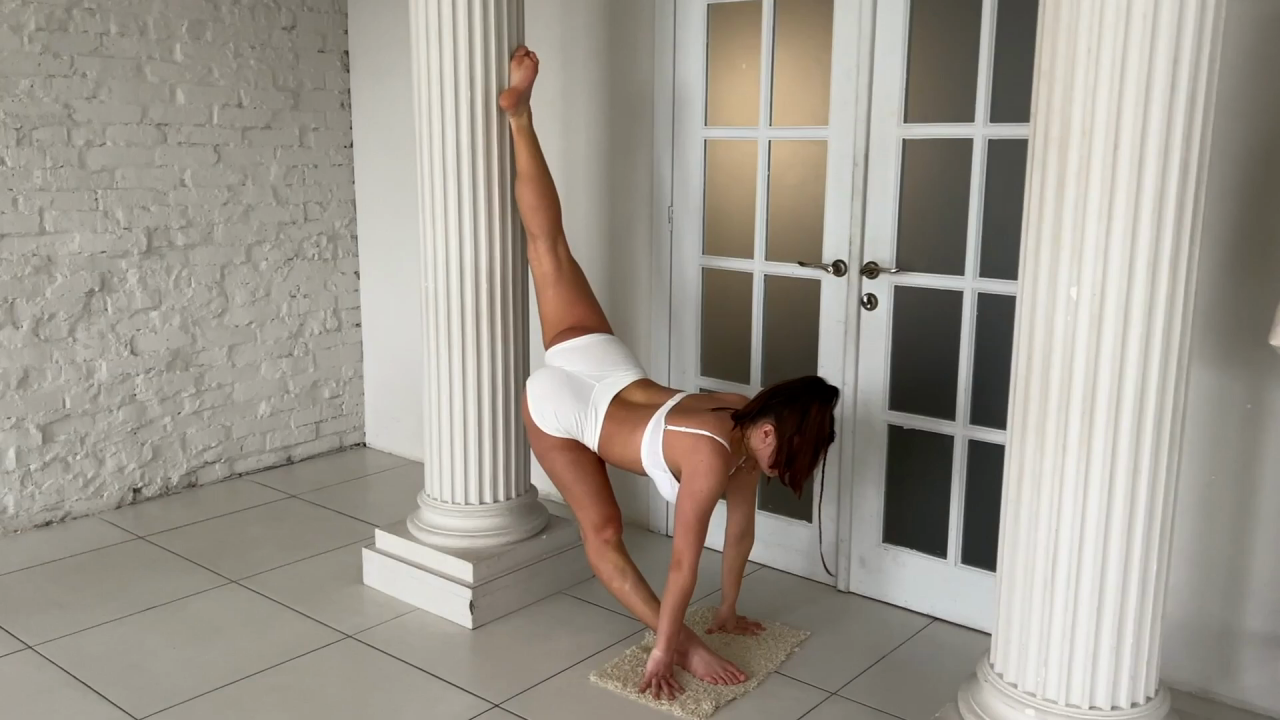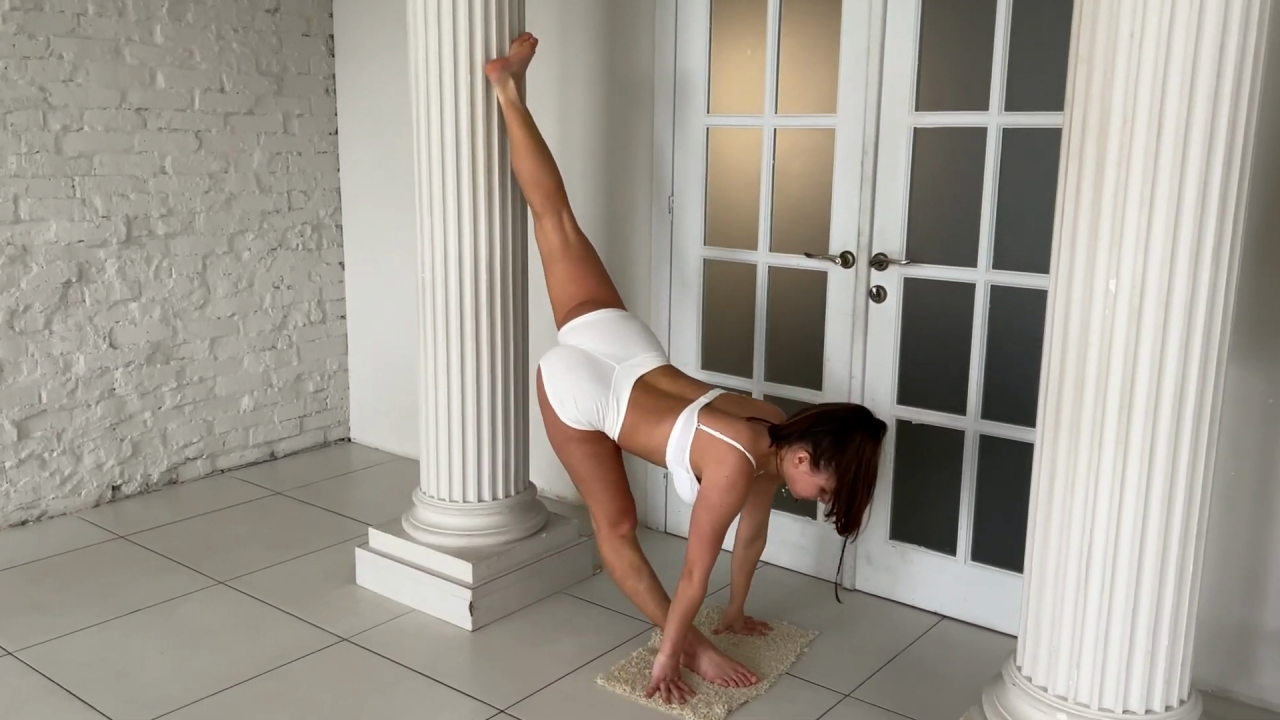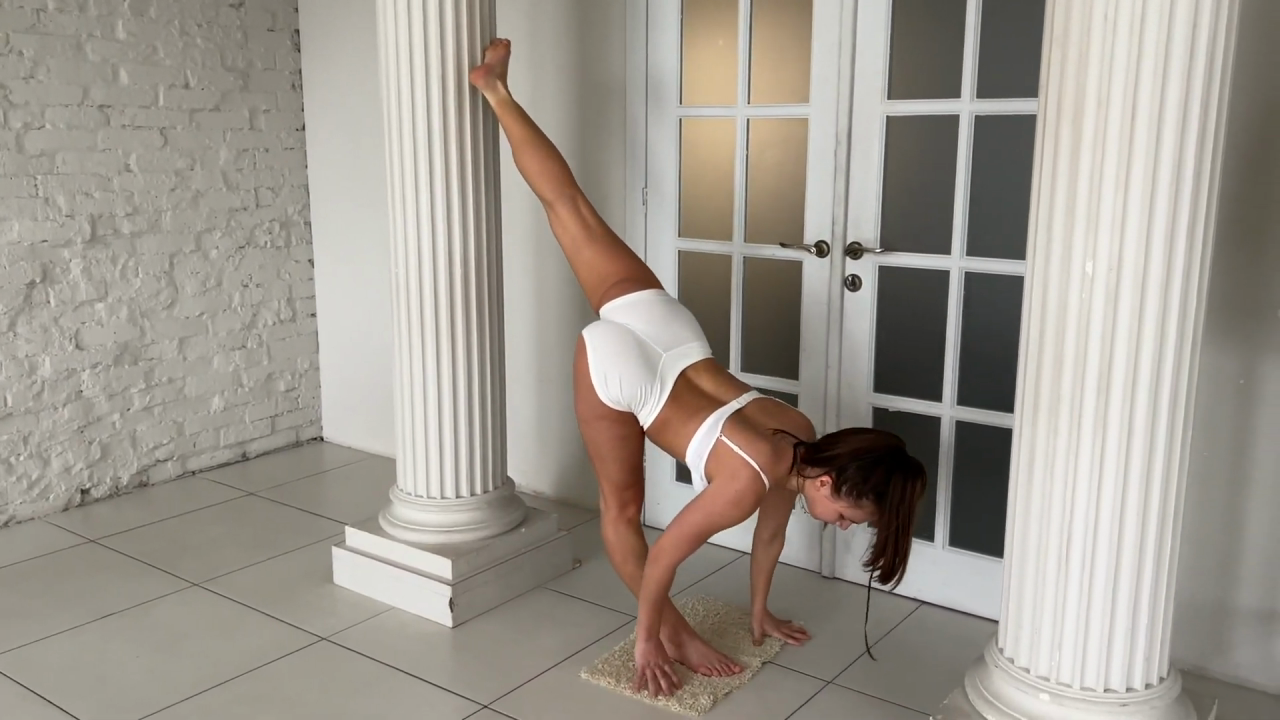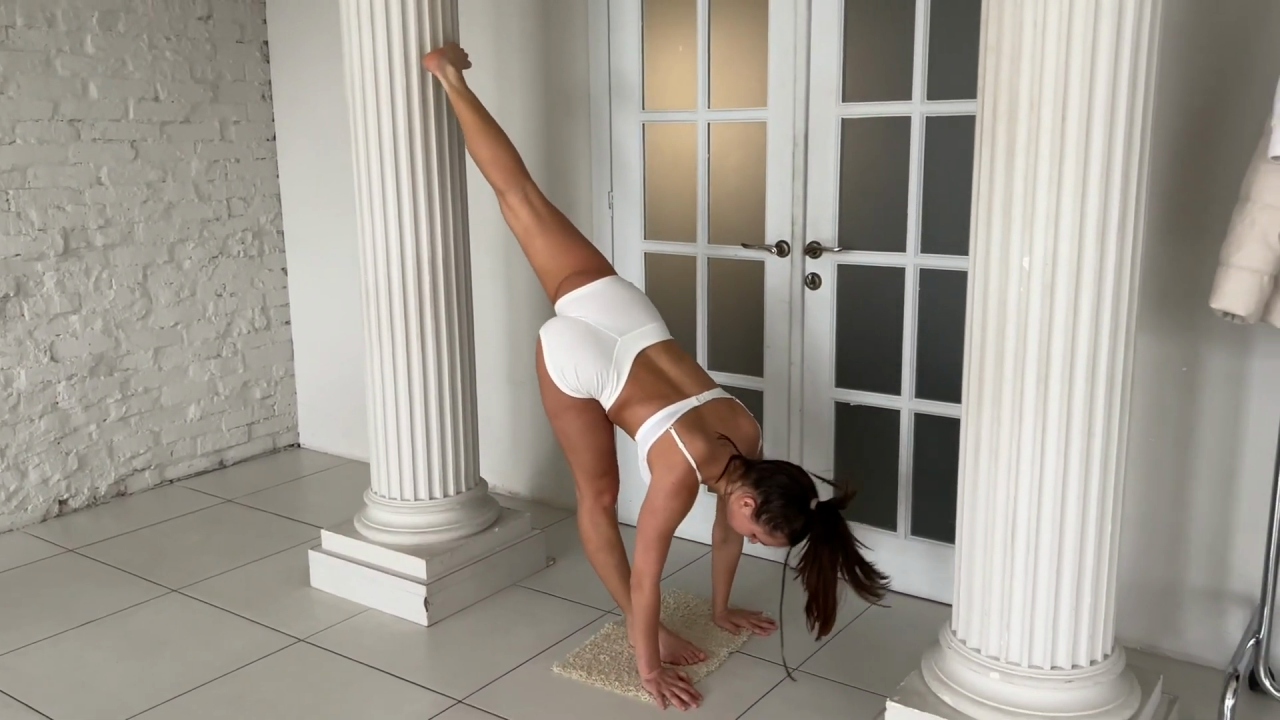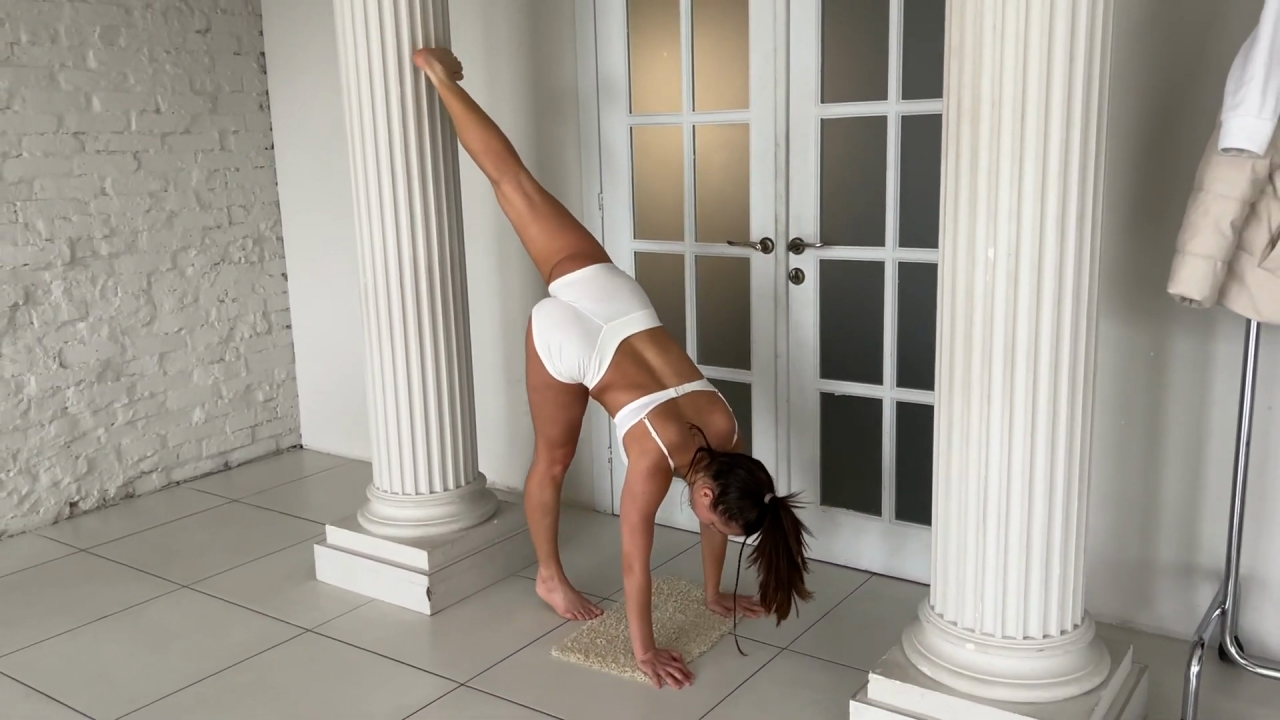
dt=0.7s
person 1, frame 1
left shoulder: (748, 429)
right shoulder: (711, 456)
left elbow: (741, 528)
right elbow: (683, 565)
left wrist: (729, 611)
right wrist: (667, 648)
left hip: (597, 365)
right hip: (557, 401)
right knee: (601, 533)
person 1, frame 2
left shoulder: (775, 434)
right shoulder: (737, 465)
left elbow: (753, 531)
right elbow: (695, 572)
left wrist: (736, 612)
right wrist: (673, 653)
left hip: (615, 344)
right hip: (579, 385)
left knee: (557, 220)
right knee: (616, 525)
left ankle: (511, 89)
person 1, frame 3
left shoulder: (801, 442)
right shoulder: (748, 481)
left elbow: (771, 531)
right elbow: (659, 560)
left wrist: (760, 613)
right wrist: (650, 643)
left hip: (656, 320)
right hip: (620, 363)
left knee: (571, 207)
right knee: (621, 509)
left ankle: (497, 89)
person 1, frame 4
left shoulder: (747, 440)
right shoulder: (682, 475)
left elbow: (726, 530)
right elbow: (646, 580)
left wrist: (722, 607)
right wrist: (649, 667)
left hip: (617, 310)
right hip: (579, 352)
left knee: (523, 196)
person 1, frame 5
left shoulder: (723, 438)
right shoulder: (656, 461)
left elbow: (712, 523)
right elbow: (634, 565)
left wrist: (714, 593)
right wrist: (645, 652)
left hip: (608, 297)
right hip: (569, 336)
left knee: (517, 183)
right knee: (552, 461)
left ankle: (443, 74)
right ankle: (549, 579)
